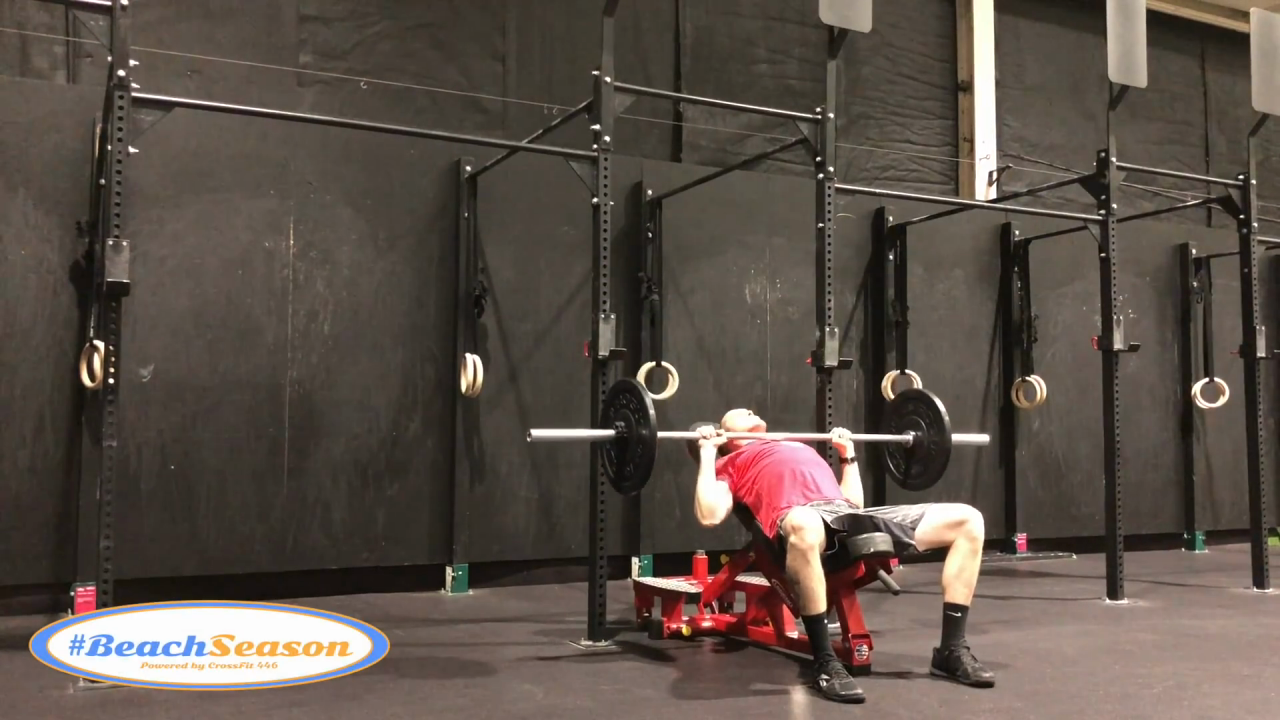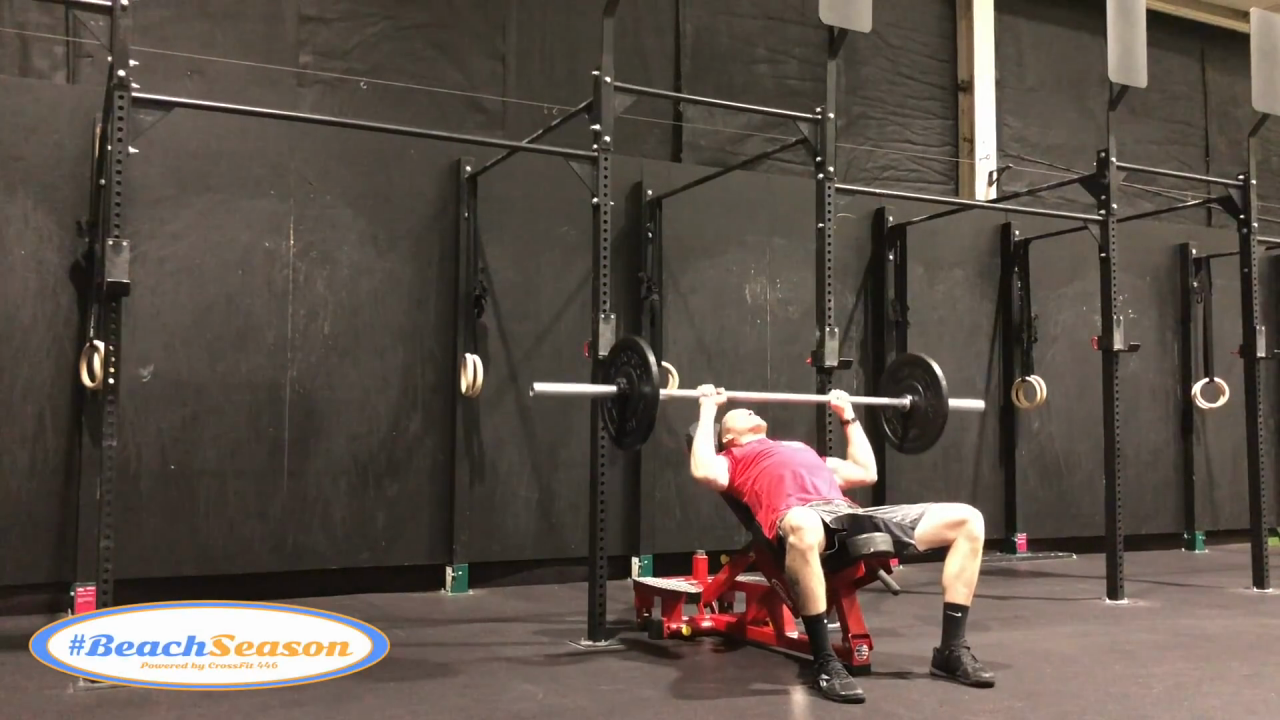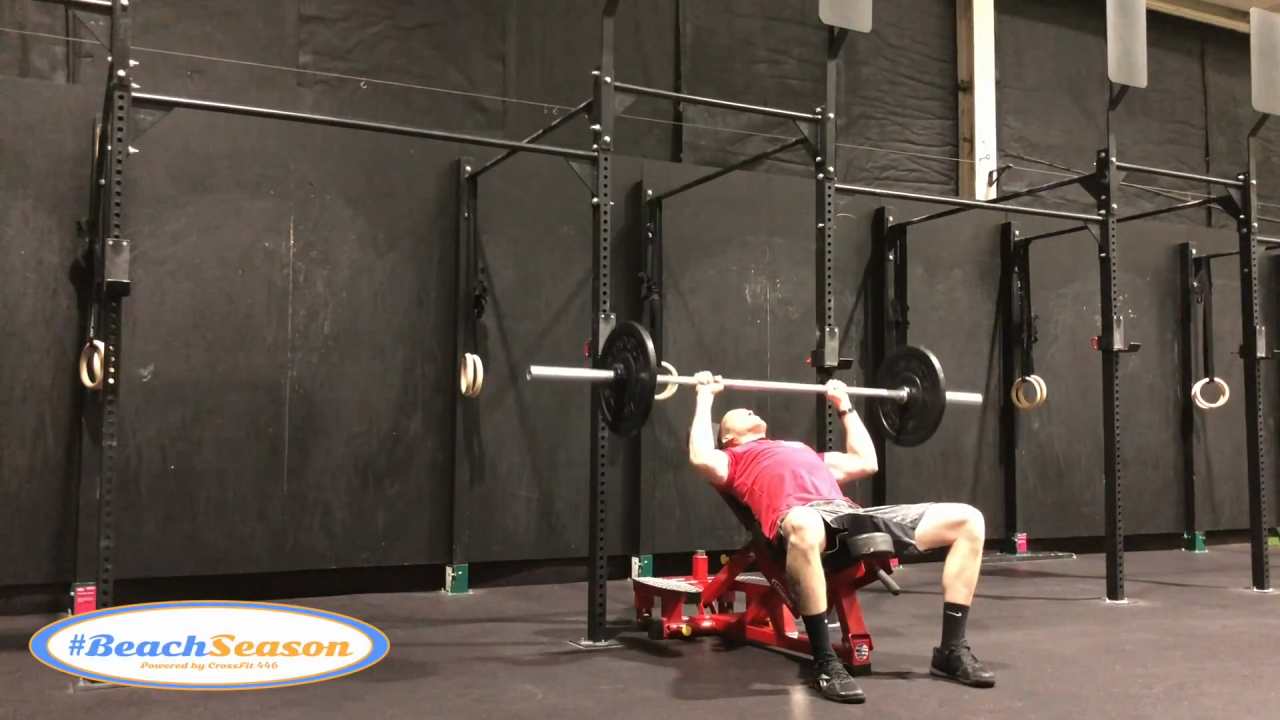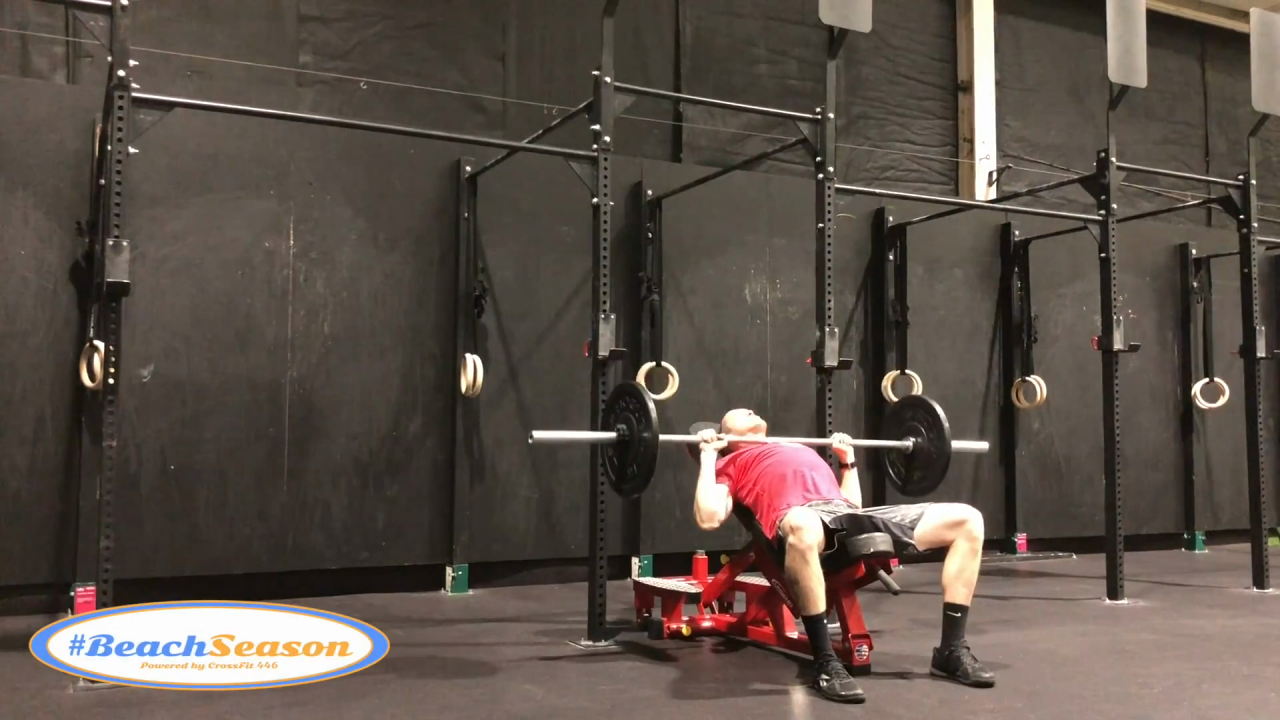
dt=0.5s
person 1, frame 1
left shoulder: (803, 450)
right shoulder: (730, 463)
right elbow: (709, 516)
left wrist: (847, 454)
right wrist: (707, 453)
left hip: (850, 515)
right hip: (803, 518)
left knee: (967, 521)
right knee: (804, 527)
left ankle: (952, 651)
right ankle: (825, 662)
person 1, frame 2
left shoulder: (802, 451)
right shoulder: (733, 460)
left elbow: (866, 473)
right elbow: (704, 472)
left wrist: (848, 416)
right wrist: (708, 409)
left hip: (852, 514)
right hip: (802, 519)
left knee: (968, 521)
right knee: (803, 527)
left ankle: (952, 650)
right ankle: (825, 662)
person 1, frame 3
left shoulder: (803, 450)
right shoulder: (732, 459)
left elbow: (867, 463)
right elbow: (701, 459)
left wrist: (844, 406)
right wrist: (705, 397)
left hip: (854, 515)
right hip: (803, 520)
left knee: (967, 521)
right knee: (806, 528)
left ankle: (952, 651)
right ankle: (826, 662)
person 1, frame 4
left shoulder: (803, 451)
right shoulder: (730, 465)
right elbow: (709, 519)
left wrist: (847, 460)
right wrist: (708, 455)
left hip: (850, 516)
right hip: (802, 517)
left knee: (966, 520)
right knee: (803, 526)
left ankle: (952, 651)
right ankle: (825, 662)
